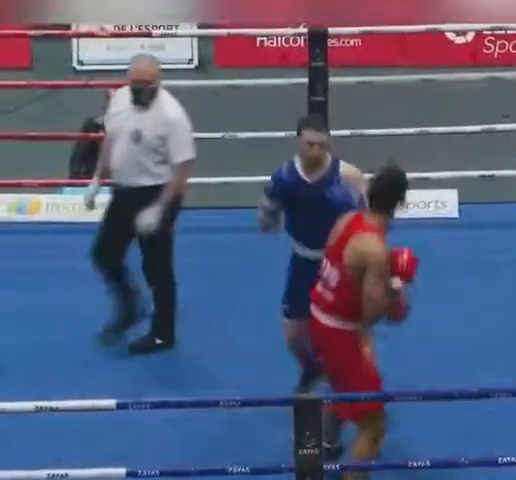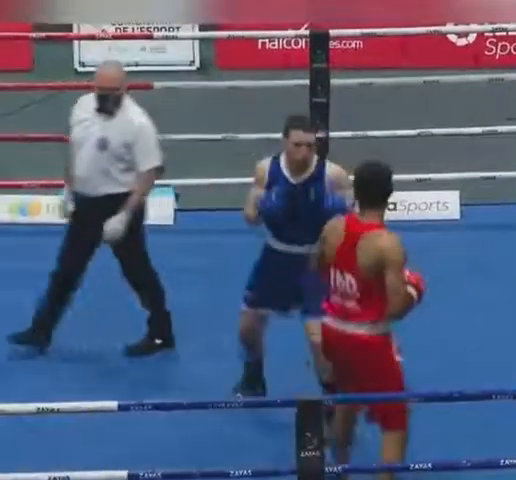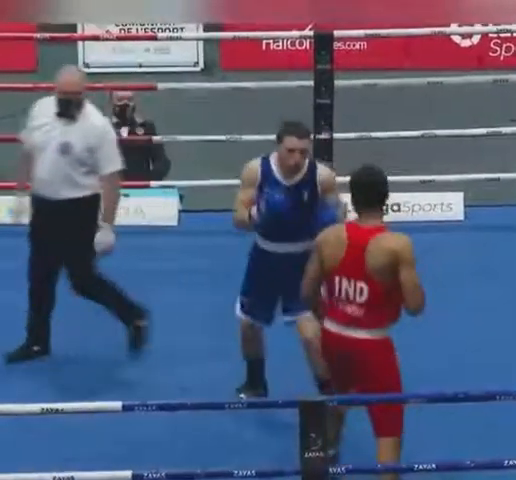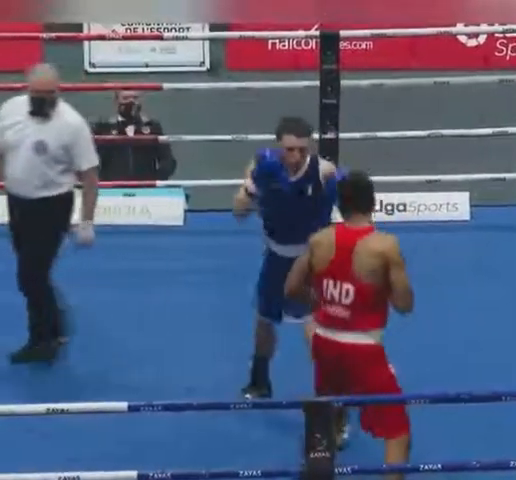
dt=0.2s
person 1, frame 1
left shoulder: (347, 220)
right shoulder: (375, 250)
right elbow: (373, 312)
left wrist: (387, 269)
right wrist: (398, 281)
left hip: (320, 321)
right hip: (343, 334)
left knee: (345, 391)
right knee: (372, 423)
left ankle: (329, 450)
person 1, frame 2
left shoulder: (333, 228)
right shoulder: (388, 245)
left elbow: (315, 271)
right elbow: (396, 308)
right wrist: (412, 289)
left hip: (333, 332)
right hip: (370, 340)
left knee: (349, 398)
right knee: (396, 425)
person 1, frame 3
left shoulder: (328, 237)
right shoulder: (398, 246)
left elbow: (307, 293)
right elbow: (415, 305)
right wrist: (395, 288)
left hip: (333, 336)
right hip: (371, 344)
left knee: (338, 394)
right knee: (389, 430)
person 1, frame 4
left shoulder: (319, 240)
right shoulder: (386, 246)
left elbow: (292, 289)
right elbow: (405, 305)
left hip: (324, 341)
right hip: (363, 350)
right knee: (398, 433)
person 2, frame 1
left shoulder: (172, 115)
right shoulder: (119, 98)
left elbow: (182, 168)
right elbow: (109, 142)
left wrist: (158, 209)
right wrist: (97, 180)
left hip: (156, 196)
right hip: (123, 192)
left knee: (157, 266)
right knee: (104, 254)
left ankle: (162, 333)
right ankle: (128, 309)
person 2, frame 2
left shoulder: (137, 122)
right shoulder: (82, 107)
left elbow: (147, 174)
left wrist: (124, 216)
right wrist: (70, 189)
left hip: (118, 205)
right hip: (86, 203)
left knee: (137, 270)
right knee: (66, 269)
left ankle: (161, 334)
right ankle: (40, 330)
person 2, frame 3
left shoulder: (98, 126)
right shoulder: (39, 109)
left elbow: (112, 179)
right elbow: (29, 154)
left wrist: (107, 227)
left hip: (79, 208)
right hip: (43, 205)
left knee: (83, 279)
right knee: (40, 276)
left ankle: (135, 316)
right ankle: (37, 341)
person 2, frame 4
left shoulder: (72, 123)
left elbow: (89, 174)
left wrist: (87, 221)
left hip: (52, 206)
left knee: (30, 275)
right knee: (33, 274)
left ankle: (55, 332)
right ankle: (40, 339)
person 3, frame 1
left shoulder: (347, 175)
right shoulder: (284, 174)
right elbow: (266, 226)
left wrist: (355, 211)
right wrist: (271, 204)
right hip: (303, 263)
right knee: (294, 337)
right ankle: (311, 369)
person 3, frame 2
left shoulder: (332, 175)
right shoulder: (266, 169)
left elbow: (350, 212)
right elbow: (249, 211)
left wrist: (342, 215)
right wrist: (260, 211)
left hip: (313, 261)
right hip: (276, 256)
left knee: (318, 339)
right knee: (248, 326)
right ankle: (253, 381)
person 3, frame 3
left shoulder: (322, 176)
right shoulder: (255, 171)
left elbow: (334, 214)
right elbow: (238, 220)
left wrist: (334, 221)
right wrist: (257, 215)
left hip: (303, 260)
right hip: (265, 257)
left knee: (310, 335)
right knee: (249, 327)
right ankle: (255, 383)
person 3, frame 4
left shoulder: (325, 170)
right shoulder: (262, 164)
right elbow: (239, 211)
right wrist: (254, 184)
right hip: (277, 259)
right knee: (264, 326)
right ankle: (259, 384)
